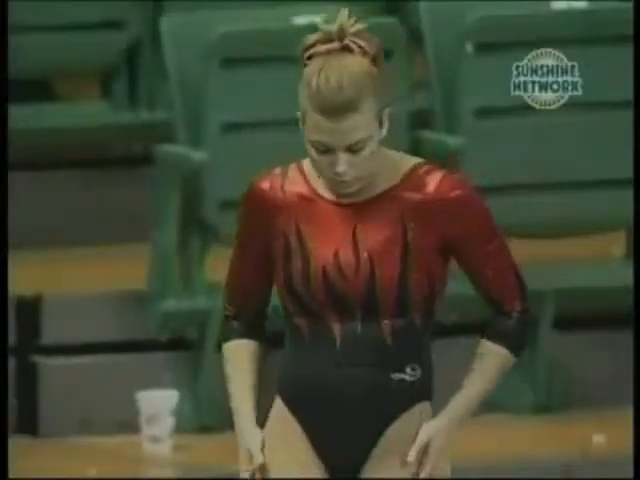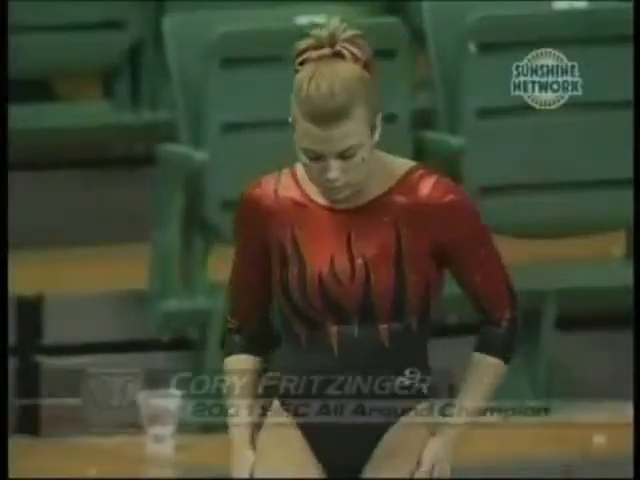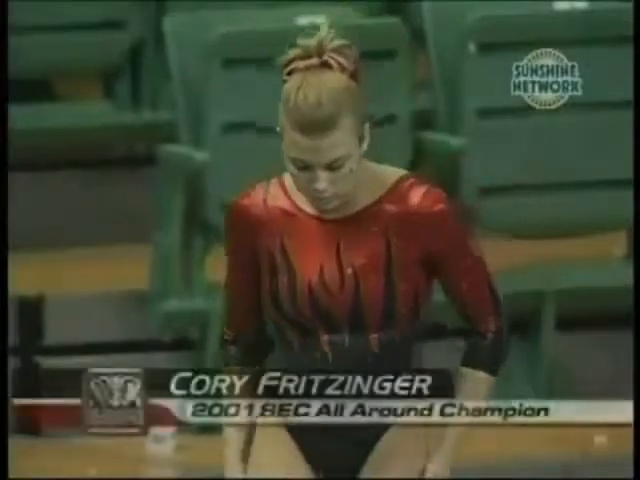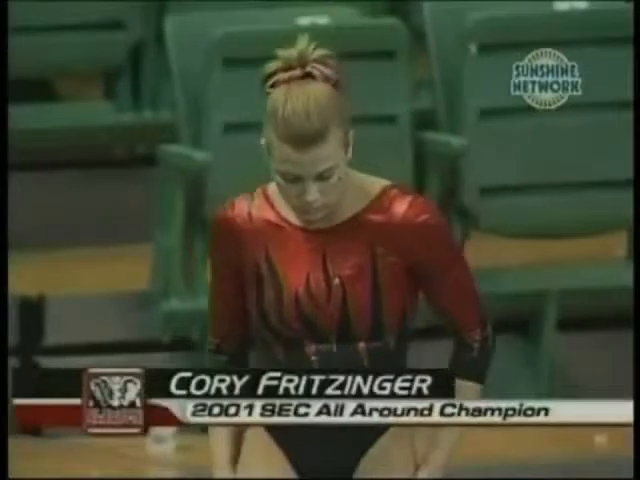
dt=0.1s
person 1, frame 1
left shoulder: (441, 199)
right shoulder: (271, 199)
left elbow: (513, 313)
right elbow: (240, 316)
left wrist: (451, 418)
right wrist: (244, 420)
left hip: (398, 423)
right hip: (298, 422)
person 1, frame 2
left shoulder: (433, 203)
right shoulder: (266, 205)
left elbow: (502, 321)
right elbow: (244, 331)
left wrist: (448, 433)
right wrist: (240, 442)
left hip: (397, 428)
right hip: (295, 425)
person 1, frame 3
left shoulder: (422, 214)
right shoulder: (255, 216)
left elbow: (488, 330)
right elbow: (242, 347)
left hip: (389, 435)
right hip: (288, 434)
person 1, frame 4
left shoulder: (408, 223)
right shoulder: (240, 226)
left elbow: (473, 341)
right elbow: (229, 355)
left hip: (379, 442)
right hip: (276, 441)
